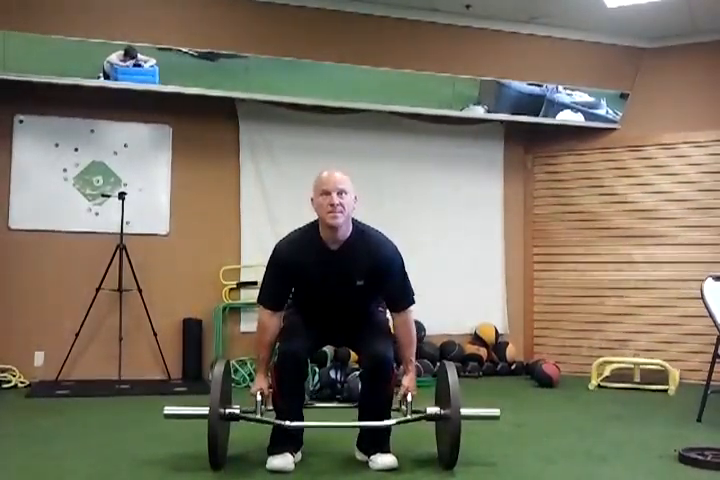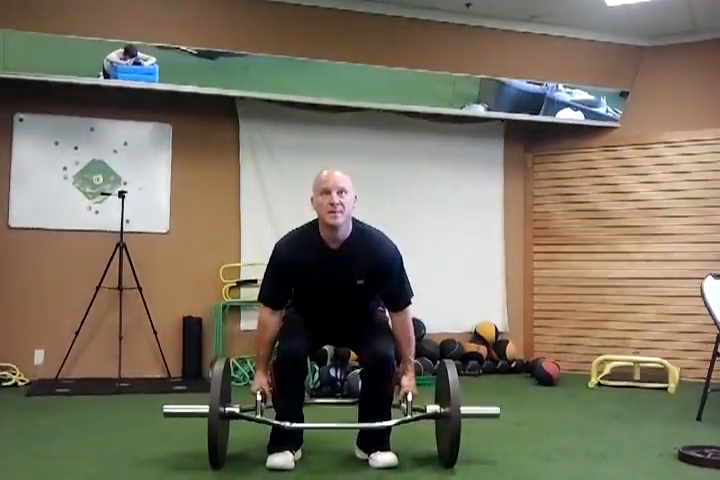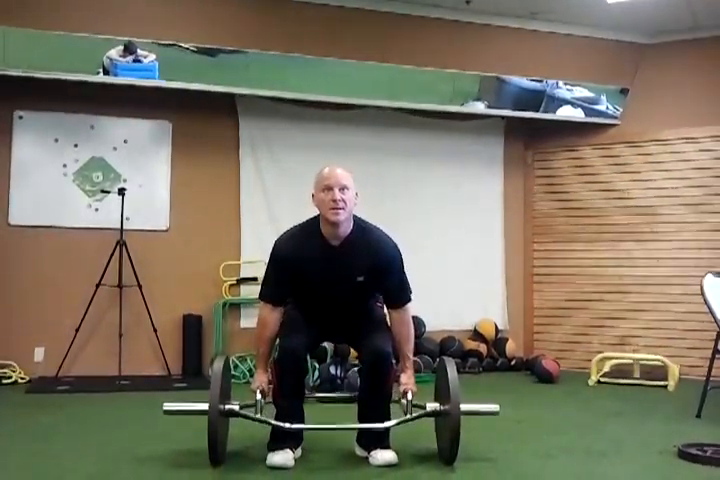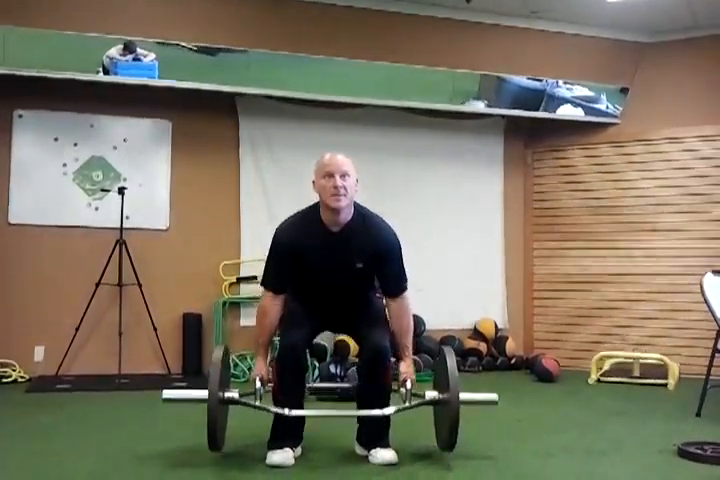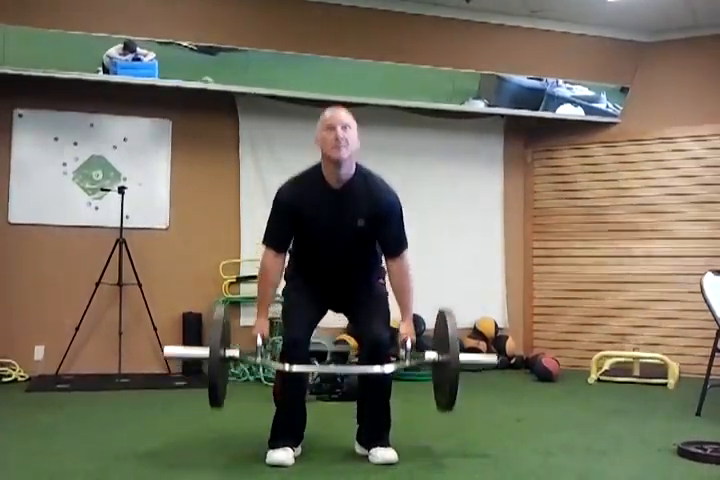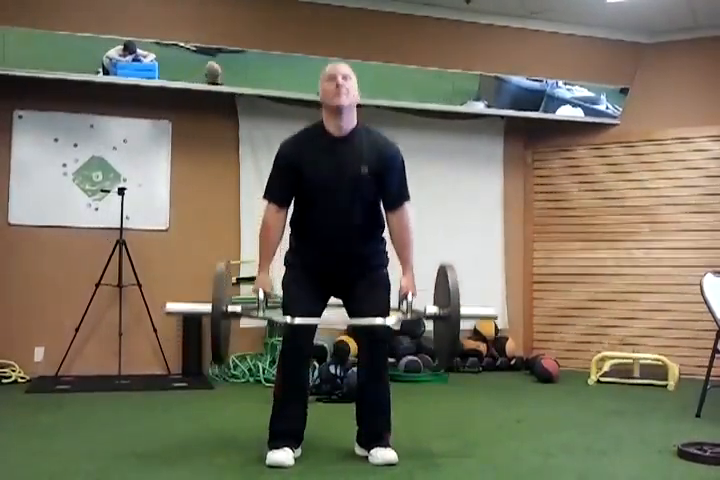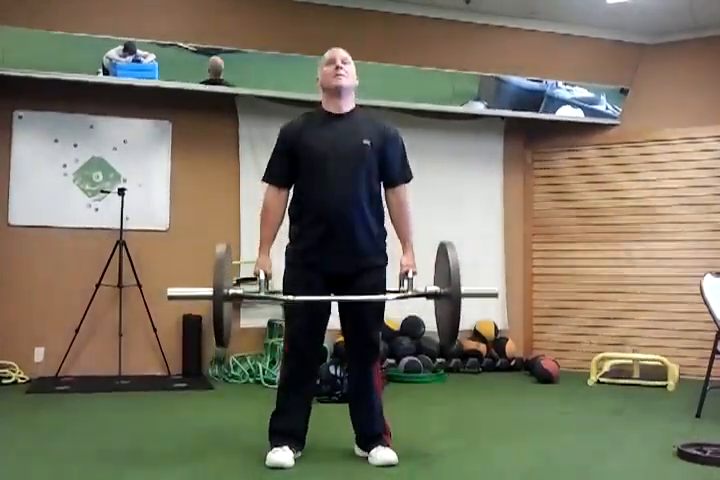
dt=0.2s
person 1, frame 1
left shoulder: (381, 249)
right shoulder: (290, 249)
left elbow: (402, 312)
right elbow: (270, 312)
left wrist: (410, 370)
right wrist: (261, 373)
left hip: (363, 318)
right hip: (308, 317)
left knee: (381, 358)
right knee: (289, 354)
left ankle: (374, 444)
right ankle: (285, 444)
person 1, frame 2
left shoulder: (380, 249)
right shoulder: (290, 248)
left elbow: (400, 311)
right elbow: (271, 311)
left wrist: (408, 371)
right wrist: (261, 371)
left hip: (362, 318)
right hip: (307, 317)
left knee: (382, 356)
right knee: (288, 353)
left ankle: (373, 442)
right ankle: (286, 442)
person 1, frame 3
left shoulder: (380, 246)
right shoulder: (290, 245)
left elbow: (399, 309)
right elbow: (271, 308)
left wrist: (407, 368)
right wrist: (261, 368)
left hip: (361, 315)
right hip: (307, 313)
left knee: (380, 352)
right knee: (289, 351)
left ankle: (373, 440)
right ankle: (286, 440)
person 1, frame 4
left shoulder: (379, 234)
right shoulder: (291, 233)
left elbow: (397, 298)
right elbow: (272, 297)
left wrist: (406, 358)
right wrist: (260, 357)
left hip: (360, 304)
right hip: (306, 303)
left knee: (378, 349)
right knee: (290, 347)
left ankle: (373, 439)
right ankle: (286, 439)
person 1, frame 5
left shoulder: (380, 195)
right shoulder: (293, 193)
left elbow: (397, 259)
right elbow: (273, 256)
left wrist: (407, 319)
right wrist: (262, 316)
left hip: (363, 282)
right hip: (307, 282)
left knee: (378, 342)
right knee: (293, 343)
left ankle: (374, 438)
right ankle: (286, 439)
person 1, frame 6
left shoulder: (383, 150)
right shoulder: (295, 148)
left elbow: (397, 214)
right elbow: (276, 212)
left wrist: (408, 272)
right wrist: (263, 271)
left hip: (366, 266)
right hip: (307, 266)
left knee: (376, 343)
right knee: (295, 343)
left ankle: (374, 438)
right ankle: (284, 440)
person 1, frame 7
left shoulder: (381, 133)
right shoulder: (296, 131)
left elbow: (397, 193)
right elbow: (276, 193)
left wrist: (407, 249)
right wrist: (264, 252)
left hip: (366, 260)
right hip: (306, 260)
left knee: (365, 350)
right knee: (300, 349)
left ankle: (372, 439)
right ankle: (286, 439)
